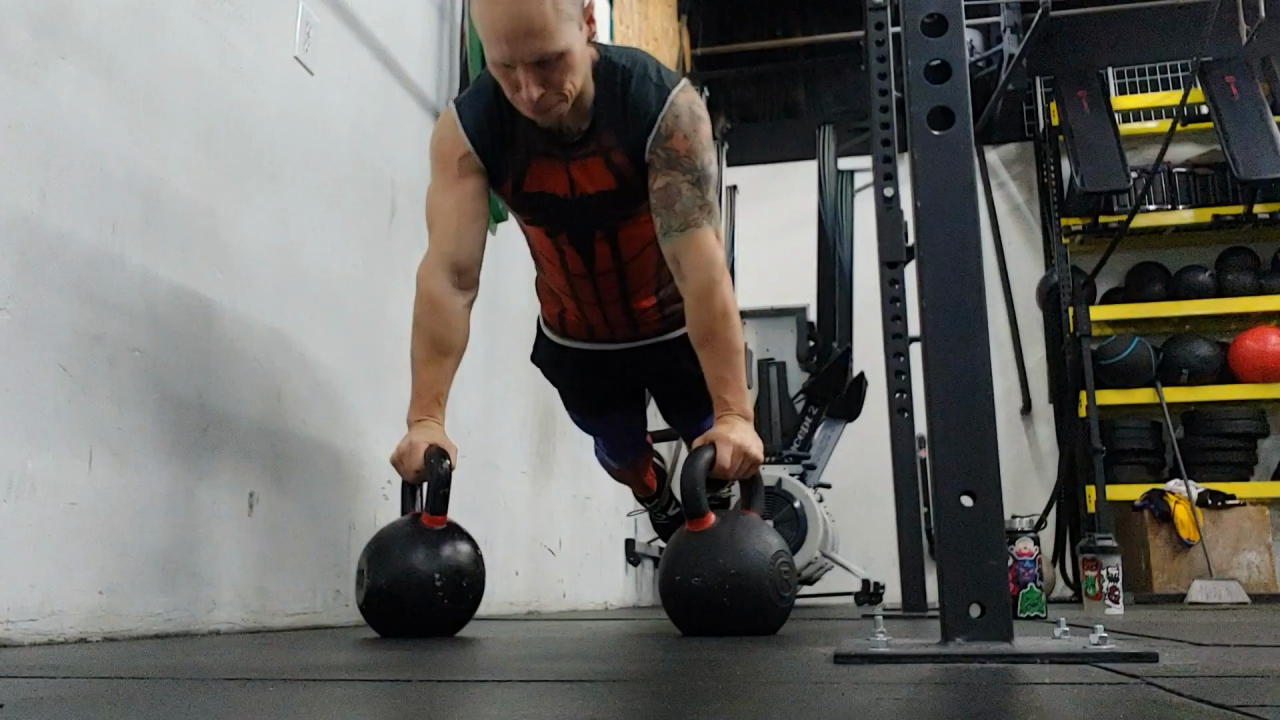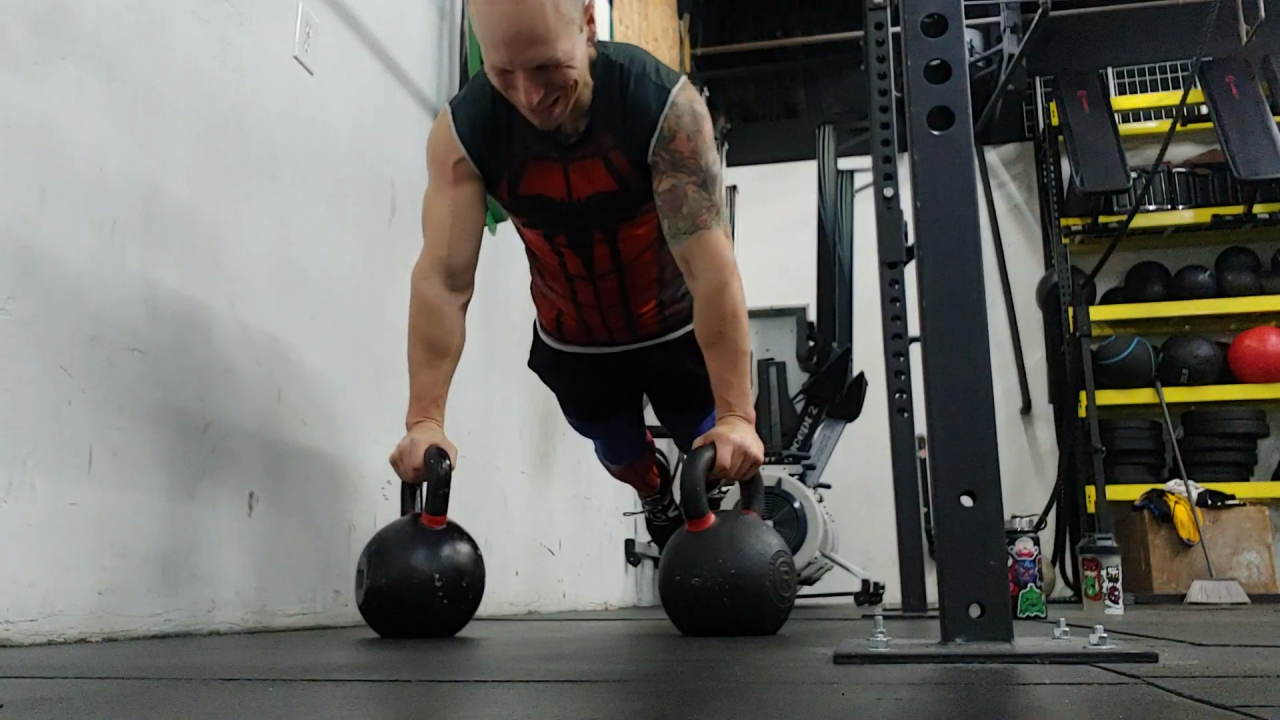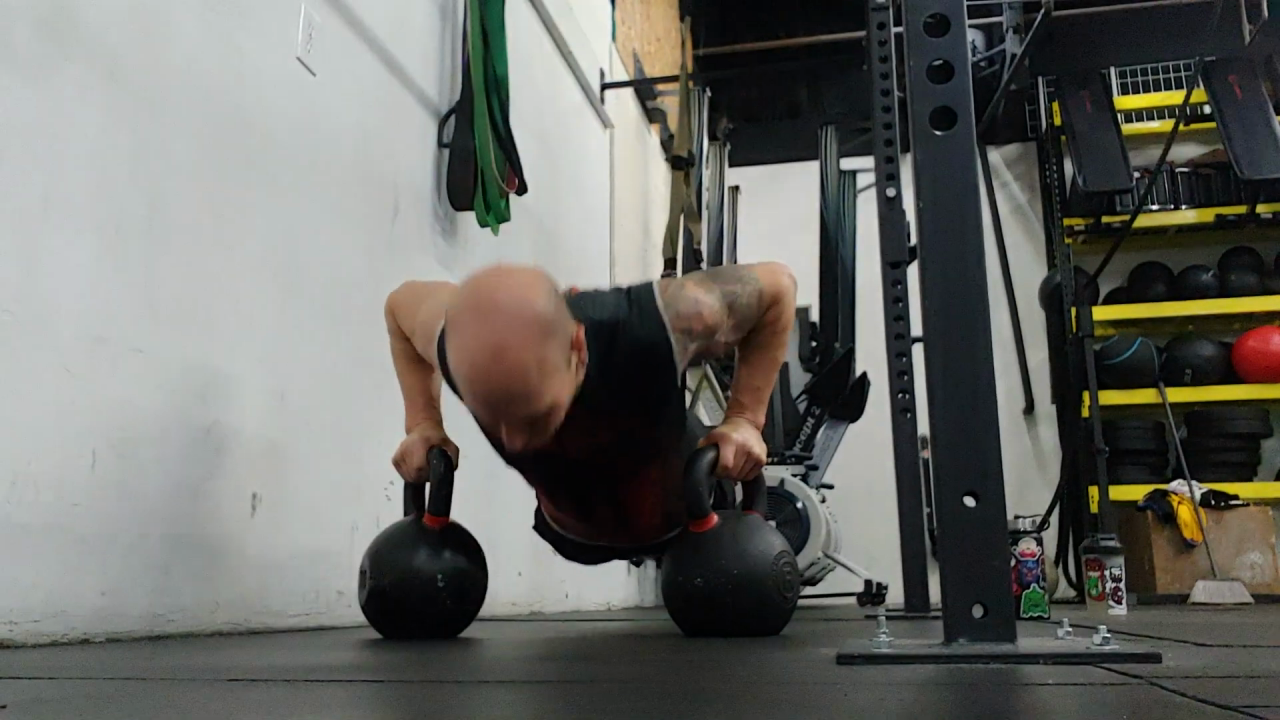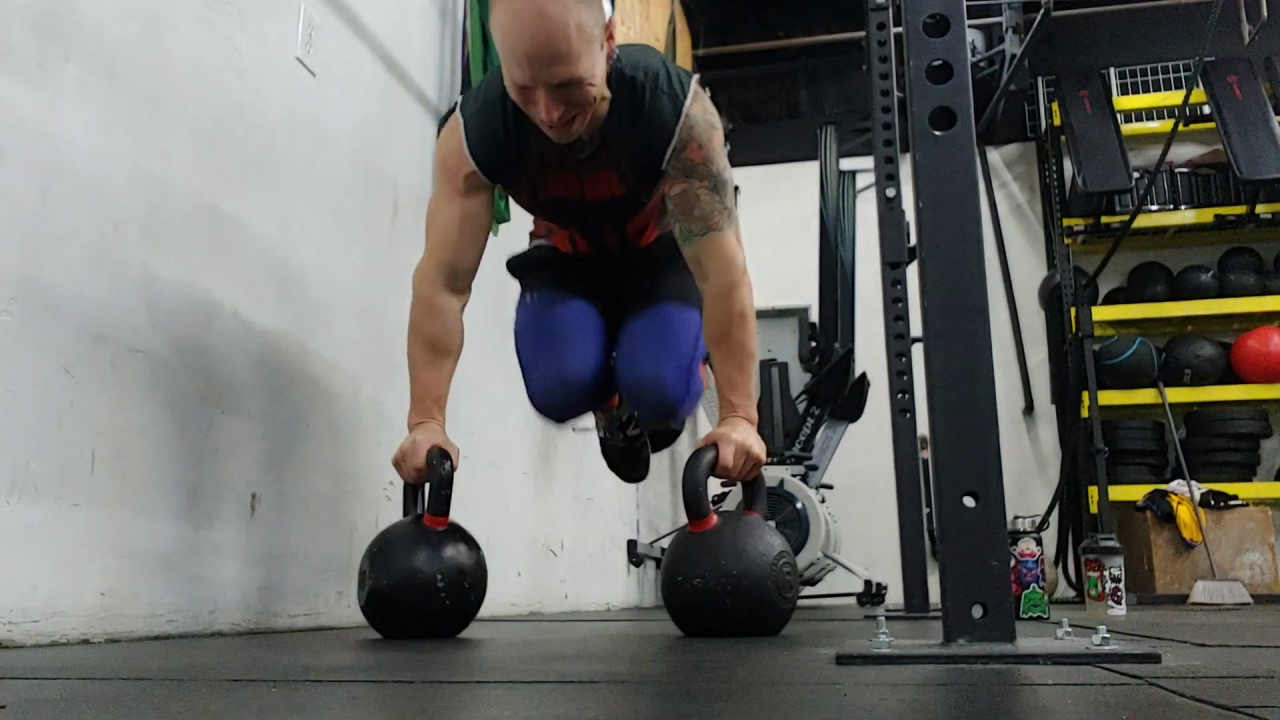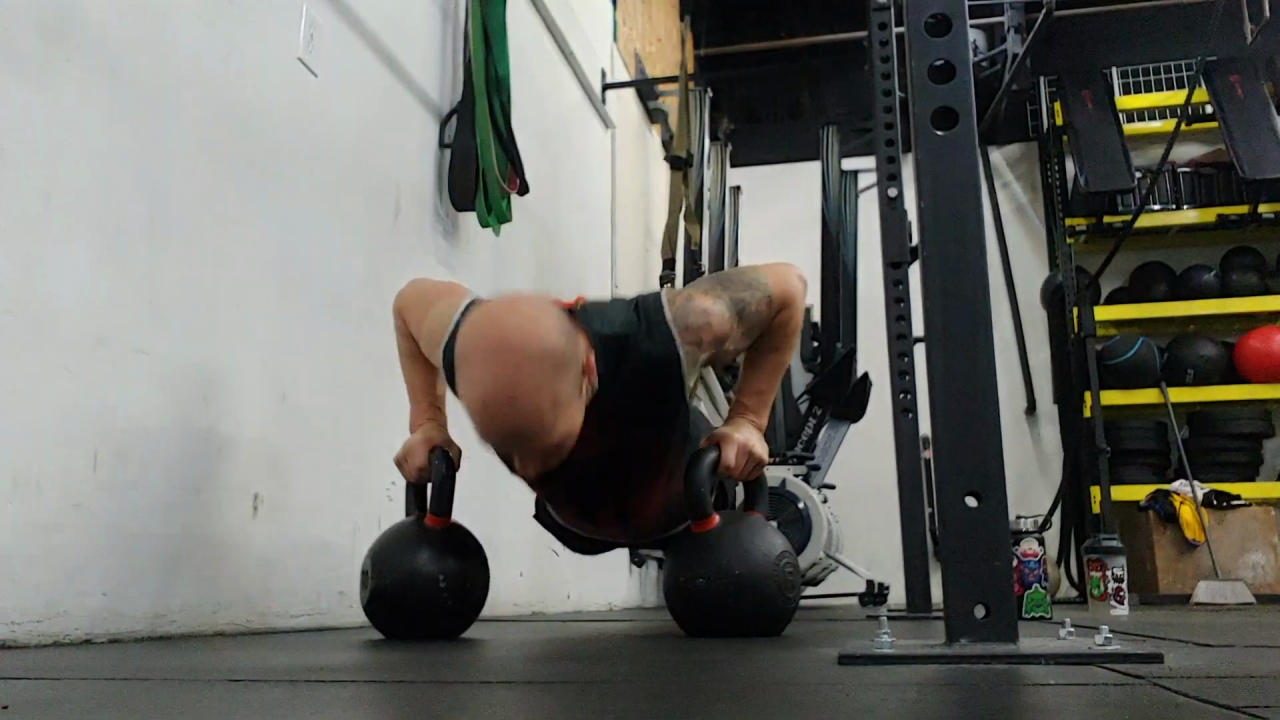
dt=1s
person 1, frame 1
left shoulder: (663, 104)
right shoulder: (466, 128)
left elbow: (701, 266)
right elbow: (449, 275)
left wrist: (735, 415)
right wrist: (426, 419)
left hip: (675, 328)
right hip: (576, 340)
left knee: (715, 452)
right knee: (619, 452)
right ankle: (658, 503)
person 1, frame 2
left shoulder: (664, 103)
right shoulder: (463, 130)
left elbow: (710, 266)
right elbow: (445, 282)
left wrist: (737, 415)
right wrist: (424, 420)
left hip: (676, 332)
right hip: (572, 347)
left knee: (714, 459)
right knee: (621, 458)
right ankle: (657, 497)
person 1, frame 3
left shoulder: (656, 328)
right shoulder: (456, 341)
left elbow: (775, 285)
right elbow: (403, 303)
left wrist: (745, 419)
right wrist: (424, 426)
left hip: (680, 515)
person 1, frame 4
left shoulder: (675, 104)
right shoulder: (474, 129)
left elbow: (721, 268)
right elbow: (444, 280)
left wrist: (738, 417)
right wrist: (426, 421)
left hip: (660, 256)
right hip: (564, 261)
left knee: (659, 389)
right knee: (559, 386)
right ankle: (610, 403)
person 1, frame 5
left shoulder: (666, 337)
right shoulder: (462, 346)
left elbow: (786, 286)
right elbow: (411, 299)
left wrist: (748, 421)
right wrist: (428, 425)
